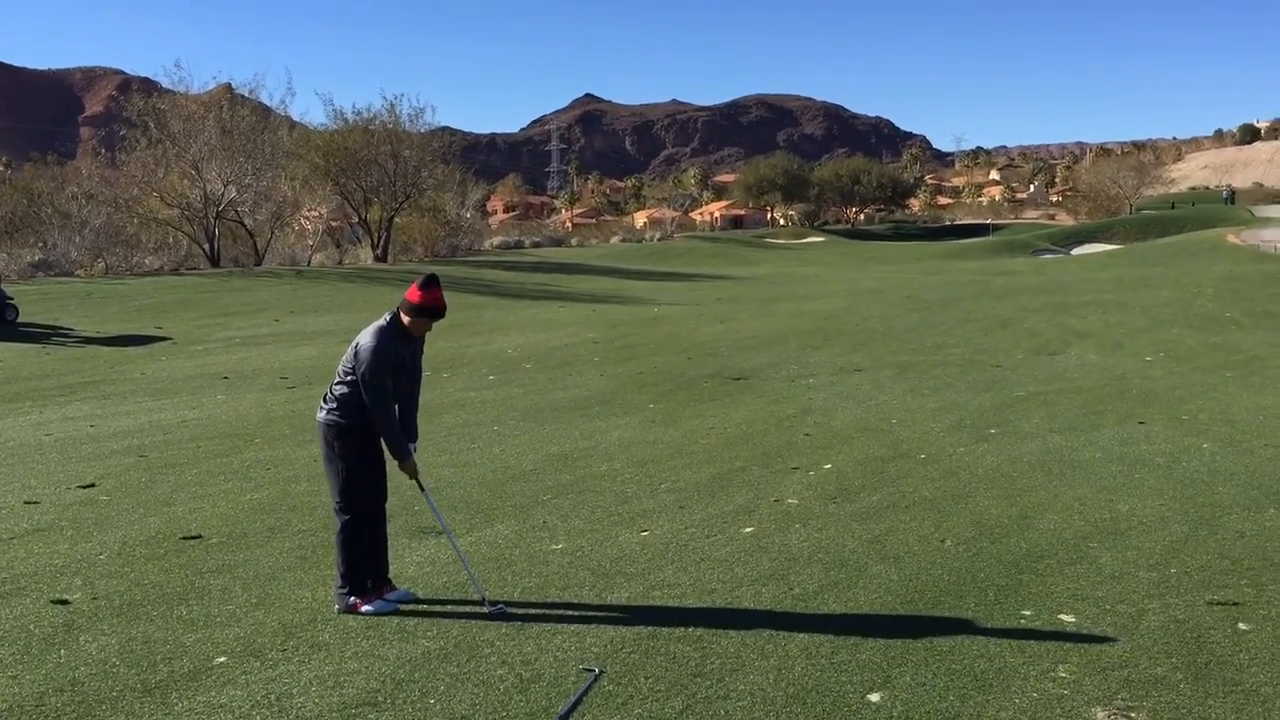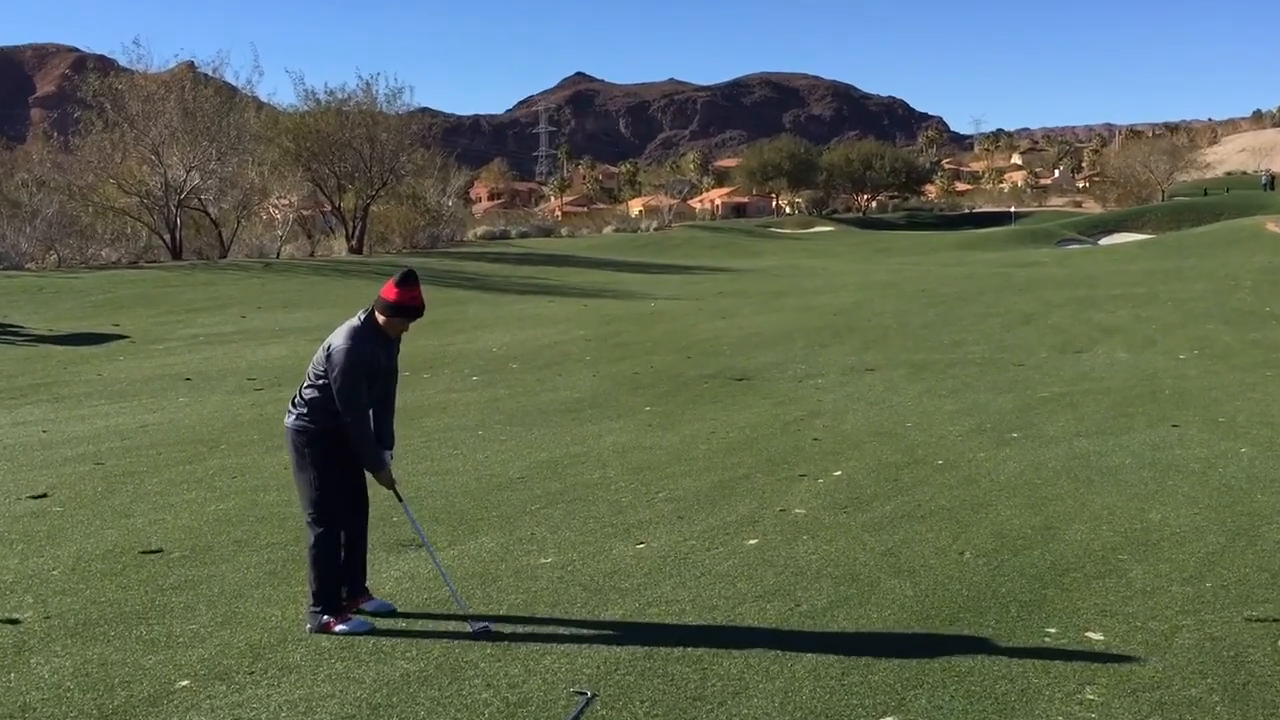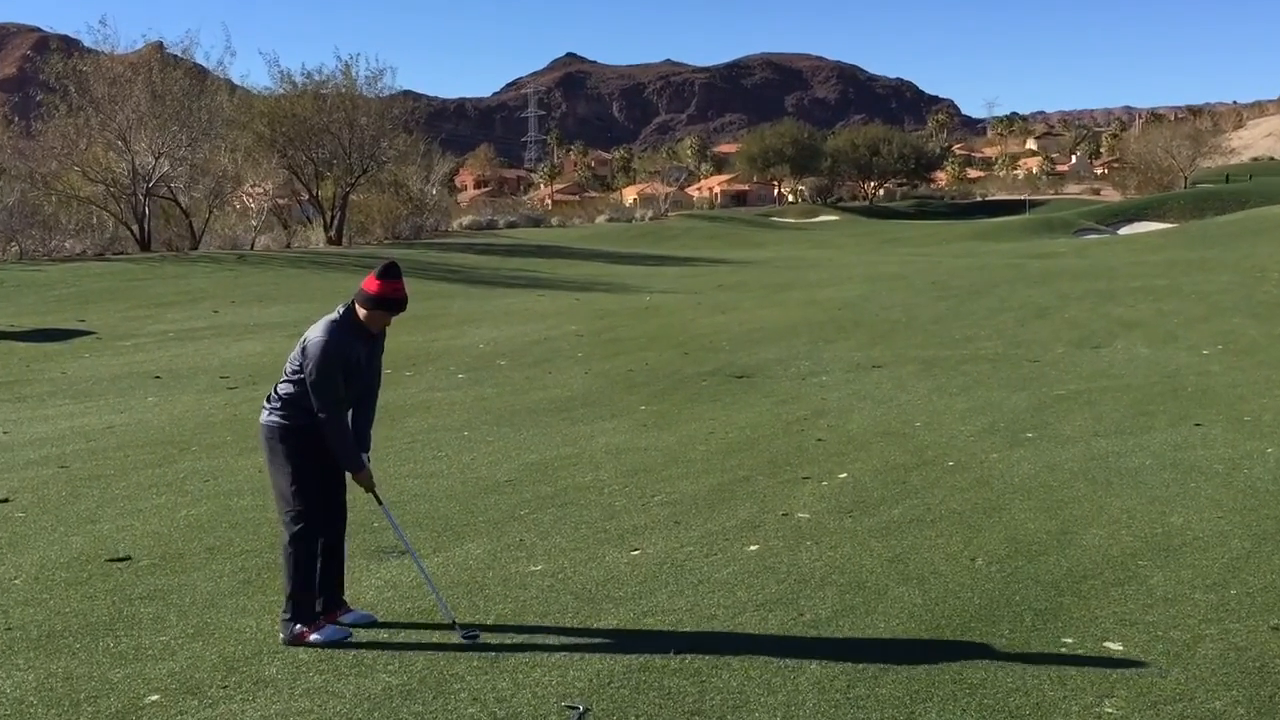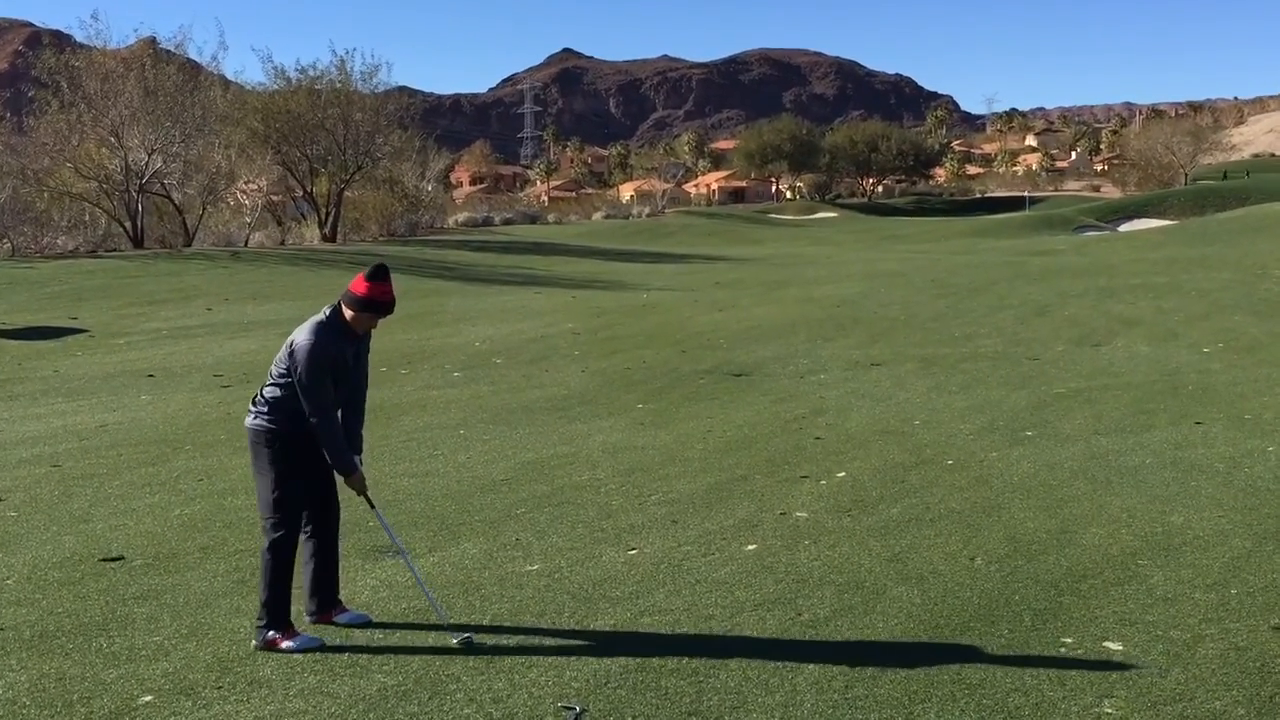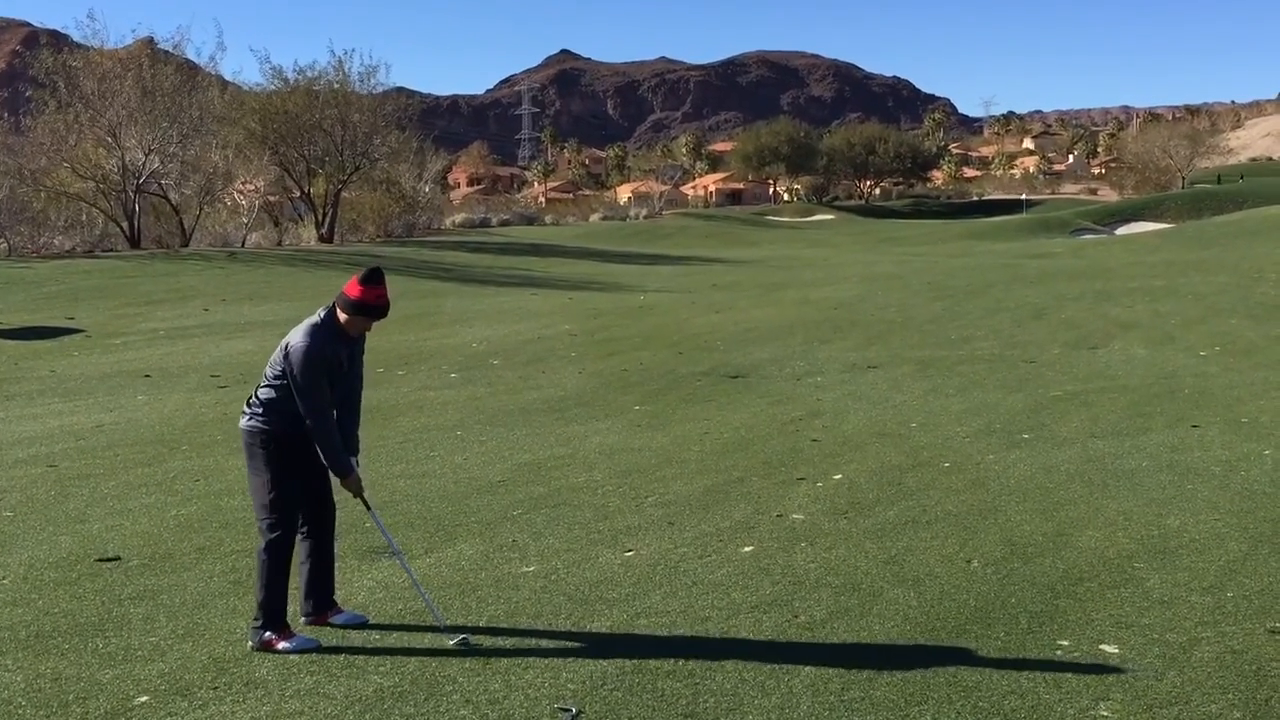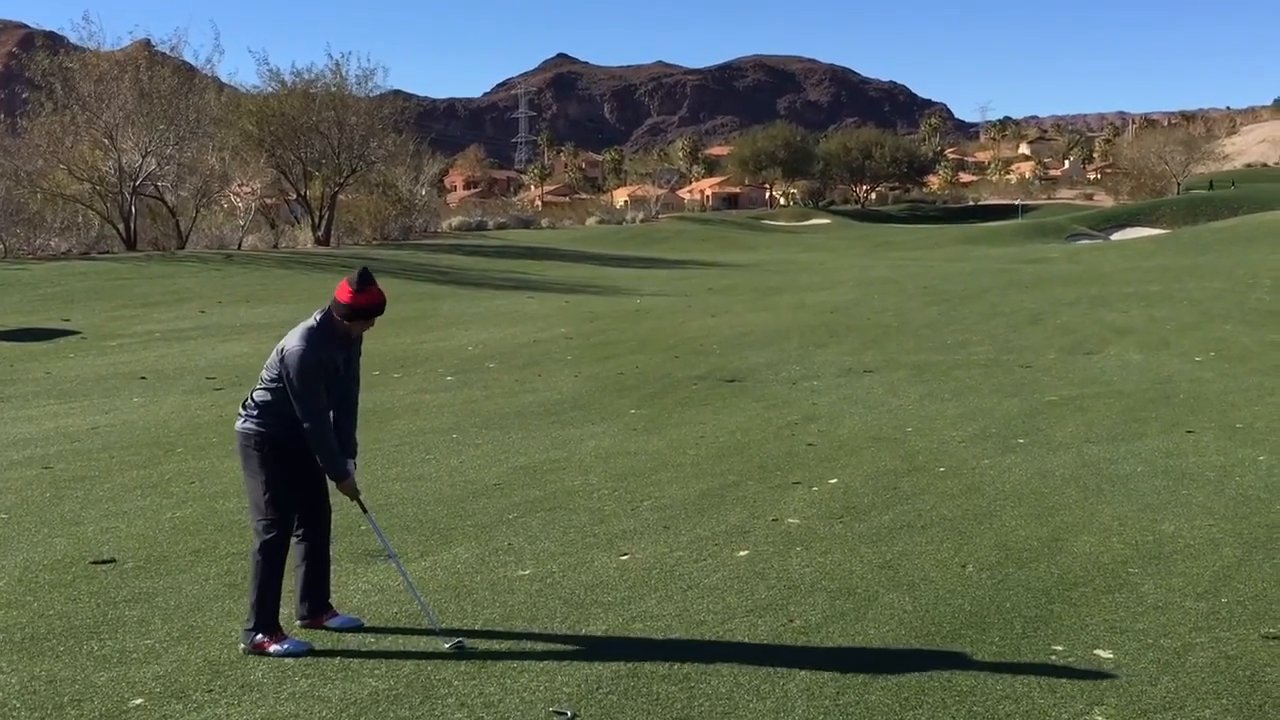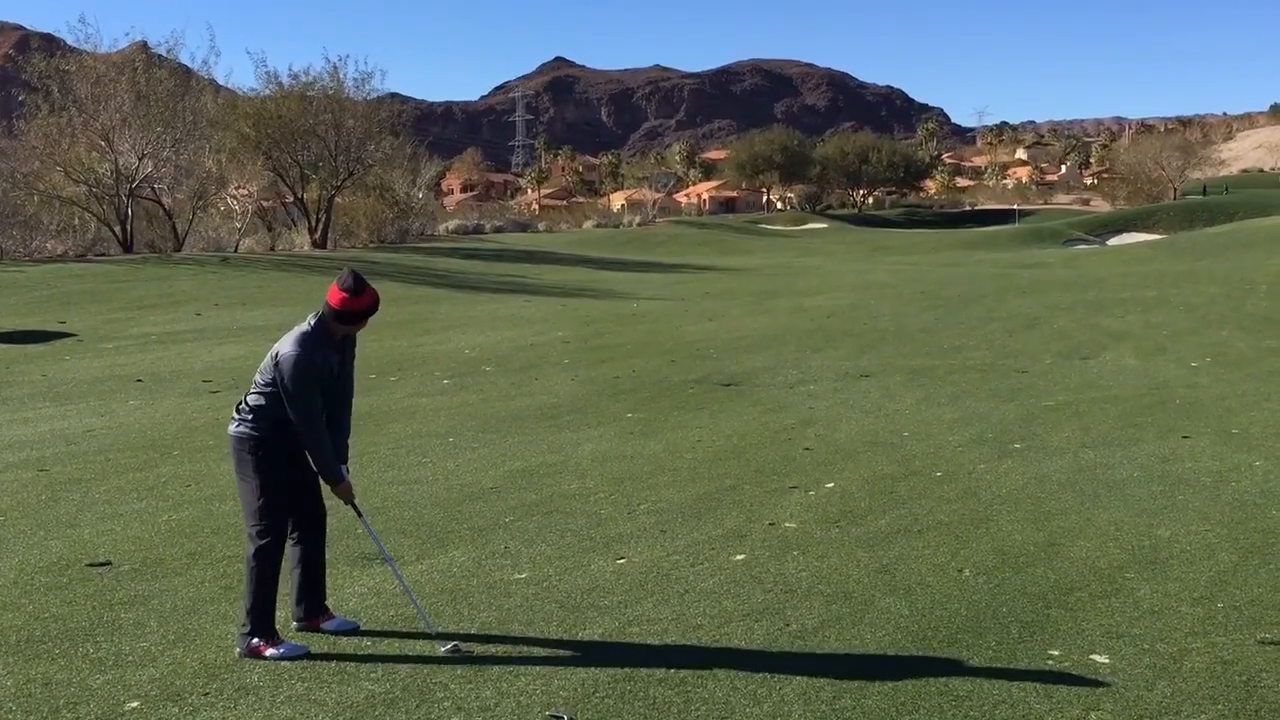
dt=0.3s
person 1, frame 1
left shoulder: (412, 337)
right shoulder: (376, 344)
left elbow: (409, 392)
right elbow: (381, 406)
left wrist: (409, 443)
right wrist: (402, 454)
left hip: (365, 426)
right hip: (341, 425)
left knee: (375, 505)
right knee: (352, 508)
left ankle: (377, 582)
right ankle: (350, 593)
person 1, frame 2
left shoulder: (387, 337)
right shoulder: (350, 346)
left elbow: (384, 396)
right elbow: (354, 413)
left wrist: (385, 451)
right wrist: (376, 466)
left hip: (339, 430)
right hip: (312, 432)
left knee: (355, 510)
right knee: (326, 520)
left ankle: (353, 593)
right ankle: (324, 611)
person 1, frame 3
left shoulder: (373, 334)
right shoulder: (326, 340)
left elbow: (366, 395)
right elbow: (329, 411)
left wrist: (360, 452)
right wrist: (354, 465)
left hip: (318, 430)
right hip: (288, 429)
left knee: (333, 516)
right knee: (304, 521)
left ankle: (329, 604)
right ankle: (298, 619)
person 1, frame 4
left shoulder: (357, 334)
right shoulder: (312, 342)
left elbow: (354, 396)
right elbow: (321, 413)
left wrist: (353, 455)
right wrist: (347, 468)
left hip: (305, 431)
right hip: (274, 432)
left knee: (325, 516)
right knee: (284, 526)
left ankle: (323, 604)
right ankle: (271, 627)
person 1, frame 5
left shoulder: (351, 335)
right shoulder: (307, 344)
left elbow: (348, 398)
right elbow: (318, 415)
left wrist: (350, 457)
right wrist: (343, 470)
left hip: (299, 433)
right hip: (268, 434)
left knee: (320, 515)
right knee: (280, 528)
left ankle: (319, 606)
right ankle: (268, 628)
person 1, frame 6
left shoulder: (348, 337)
right shoulder: (303, 348)
left elbow: (345, 401)
right elbow: (315, 418)
left wrist: (347, 460)
right wrist: (339, 474)
left hip: (295, 435)
right hip: (264, 437)
left knee: (316, 518)
right knee: (275, 529)
left ankle: (314, 609)
right ankle: (259, 631)
person 1, frame 7
left shoulder: (342, 340)
right shoulder: (298, 353)
left elbow: (339, 404)
right elbow: (309, 422)
left wrist: (340, 464)
right wrist: (334, 478)
left hip: (288, 439)
right hip: (258, 440)
left knee: (311, 521)
right knee: (270, 534)
left ankle: (311, 611)
right ankle: (256, 634)
